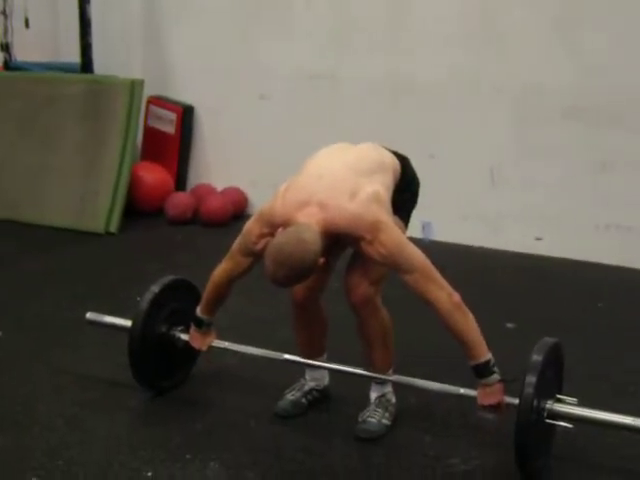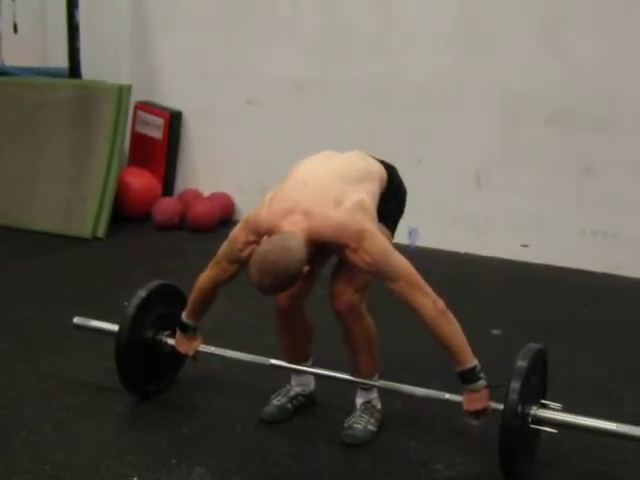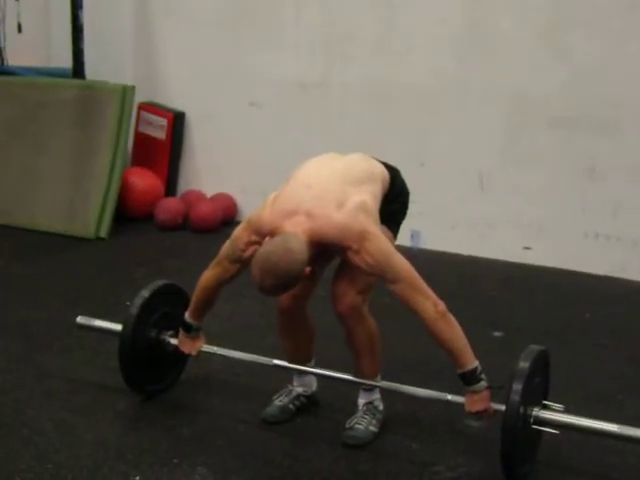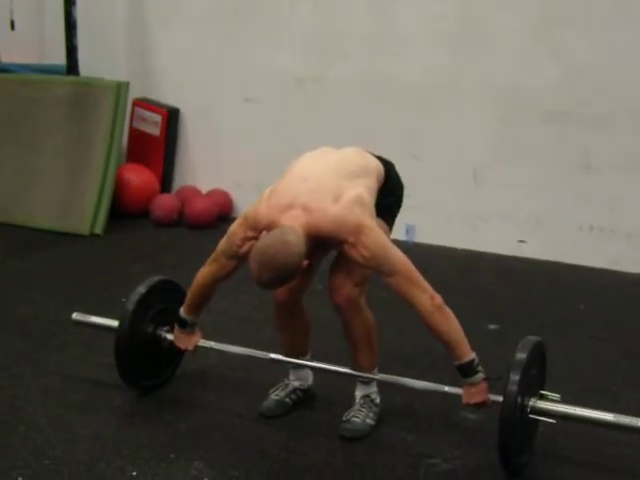
dt=0.4s
person 1, frame 1
left shoulder: (371, 228)
right shoulder: (270, 220)
left elbow: (446, 297)
right elbow: (227, 270)
left wrist: (487, 373)
right wrist: (202, 323)
left knee: (360, 291)
right knee: (302, 295)
left ankle: (383, 392)
right ankle: (315, 379)
person 1, frame 2
left shoulder: (356, 238)
right shoulder: (256, 228)
left elbow: (430, 304)
right elbow: (212, 276)
left wrist: (473, 379)
right wrist: (188, 327)
left knee: (346, 299)
right knee: (286, 301)
left ankle: (369, 399)
right ankle: (301, 385)
person 1, frame 3
left shoulder: (358, 239)
right shoulder: (257, 229)
left elbow: (431, 307)
right elbow: (214, 275)
left wrist: (474, 380)
right wrist: (190, 328)
left knee: (347, 301)
right knee: (288, 302)
left ankle: (371, 400)
right ankle: (303, 386)
person 1, frame 4
left shoulder: (355, 233)
right shoulder: (254, 224)
left elbow: (428, 299)
right elbow: (211, 271)
left wrist: (471, 372)
right wrist: (186, 323)
left knee: (345, 293)
right knee: (284, 295)
left ankle: (368, 392)
right ankle: (299, 379)
